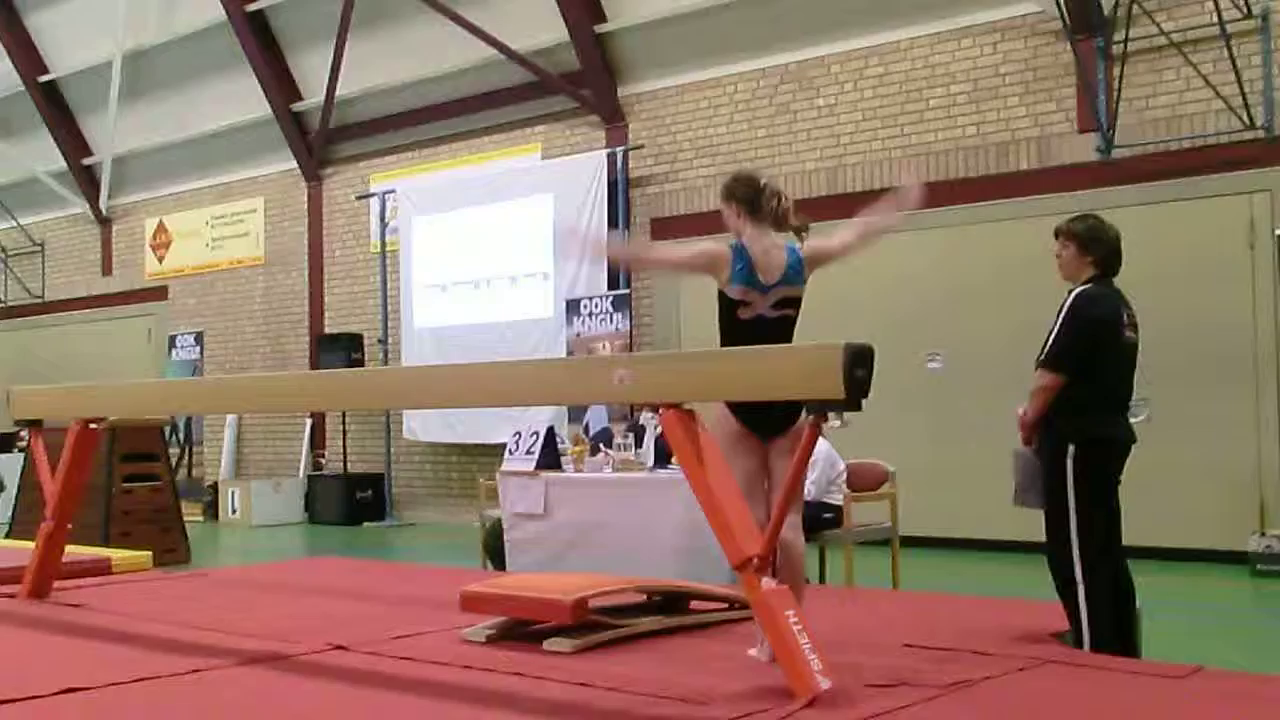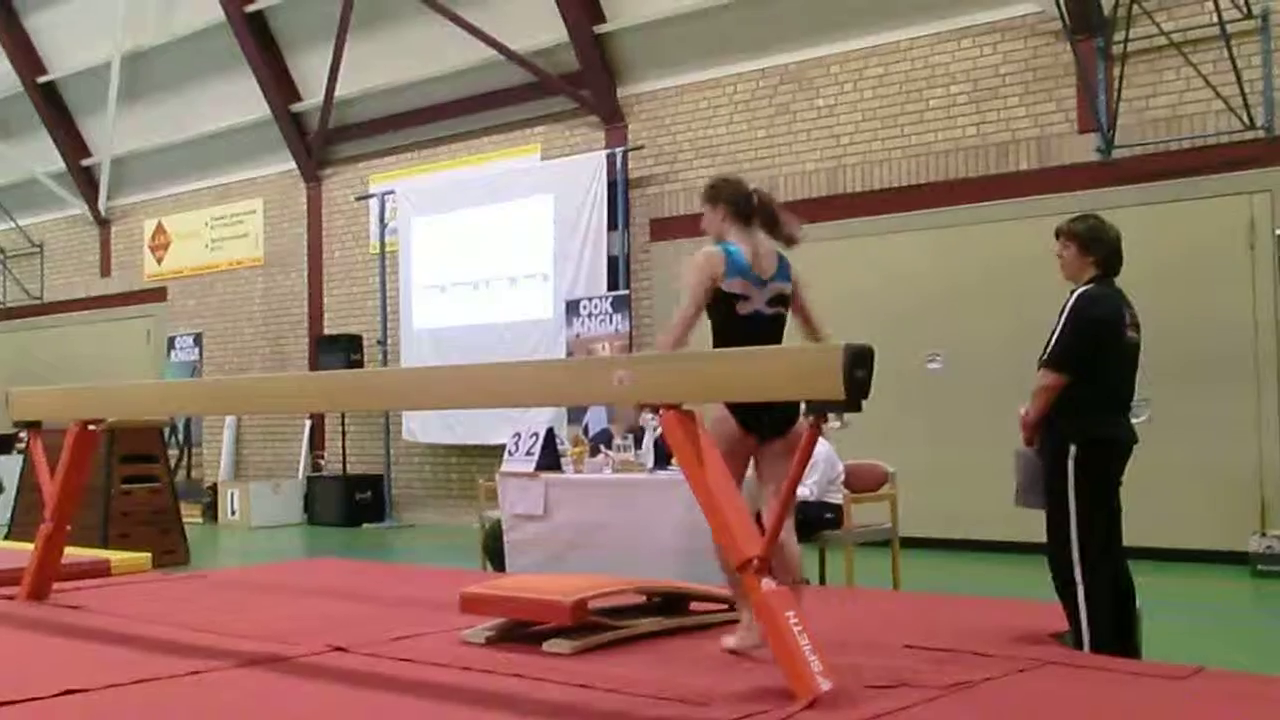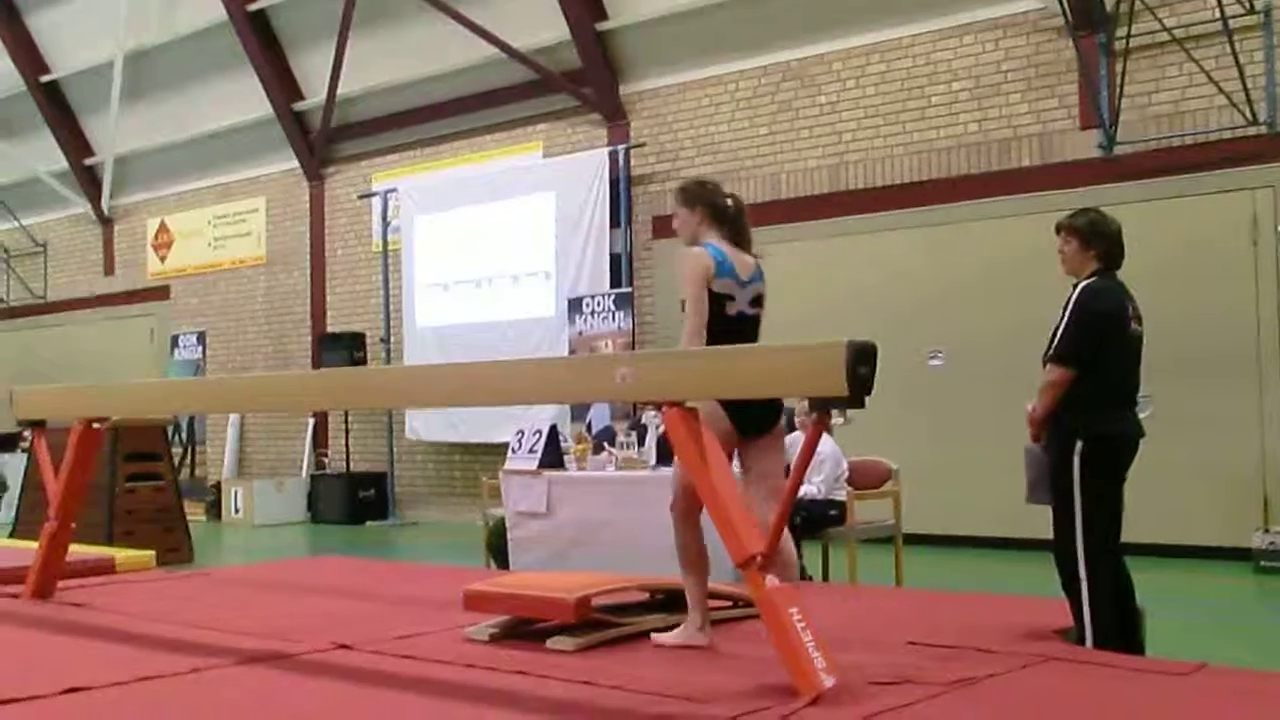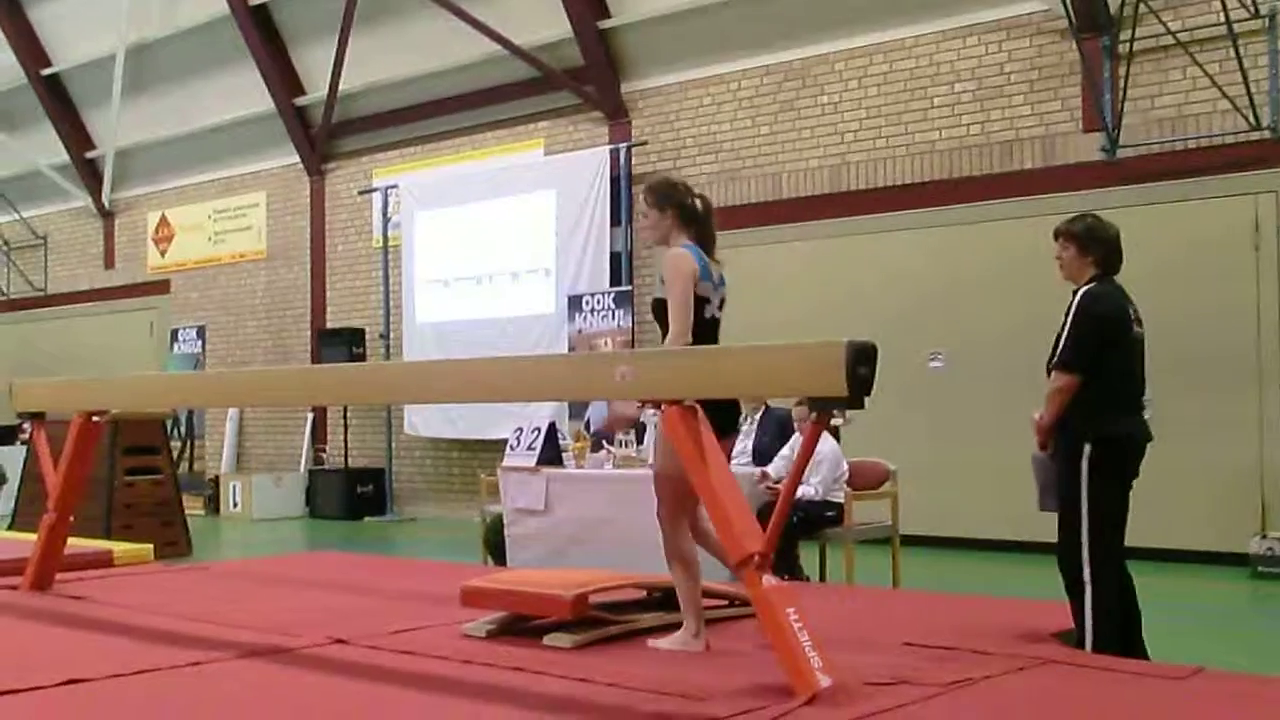
dt=0.2s
person 1, frame 1
left shoulder: (722, 256)
right shoulder: (802, 254)
left elbow: (652, 257)
right elbow: (860, 231)
right wrist: (904, 199)
left hip: (740, 399)
right hip: (787, 398)
left knee: (749, 519)
right knee: (787, 518)
person 1, frame 2
left shoulder: (710, 258)
right shoulder: (782, 263)
left elbow: (680, 330)
right elbow: (811, 329)
left hip: (735, 397)
right hip: (780, 397)
right knee: (779, 520)
left ankle: (747, 621)
person 1, frame 3
left shoulder: (697, 258)
right shoulder: (752, 265)
left elbow: (696, 335)
left hip: (724, 397)
right hip: (764, 398)
left knee: (685, 510)
right knee: (770, 523)
left ankle: (698, 624)
person 1, frame 4
left shoulder: (677, 259)
right shoulder: (709, 264)
left elbow: (680, 337)
left wrist: (636, 398)
left hip: (695, 400)
right hip: (718, 400)
left knee: (675, 517)
right knee: (692, 518)
left ankle: (692, 629)
person 2, frame 1
left shoulder: (1084, 301)
right shoulder: (1119, 306)
left elbow: (1051, 375)
left wrist: (1029, 420)
right wrist: (1041, 417)
left hip: (1077, 443)
right hip: (1107, 437)
left knee: (1077, 558)
right knee: (1105, 554)
left ankle: (1096, 658)
right ankle: (1122, 655)
person 2, frame 2
left shoulder: (1087, 302)
right shoulder: (1120, 305)
left elbow: (1054, 375)
left wrist: (1031, 419)
right wrist: (1043, 416)
left hip: (1079, 443)
right hip: (1108, 437)
left knee: (1077, 559)
right knee: (1106, 554)
left ankle: (1097, 660)
right ankle: (1124, 656)
person 2, frame 3
left shoulder: (1090, 295)
right shoulder: (1122, 298)
left elbow: (1060, 371)
left wrist: (1038, 416)
right wrist: (1049, 413)
left hip: (1086, 439)
right hip: (1113, 433)
left knee: (1081, 554)
right knee: (1105, 550)
left ankle: (1099, 655)
right ankle: (1128, 652)
person 2, frame 4
left shoulder: (1091, 300)
right shoulder: (1119, 301)
left elbow: (1065, 377)
left wrist: (1045, 424)
right wrist: (1054, 421)
left hip: (1094, 443)
right hip: (1118, 437)
left knee: (1084, 557)
right knee: (1105, 555)
left ankle: (1096, 661)
right ankle: (1129, 656)
